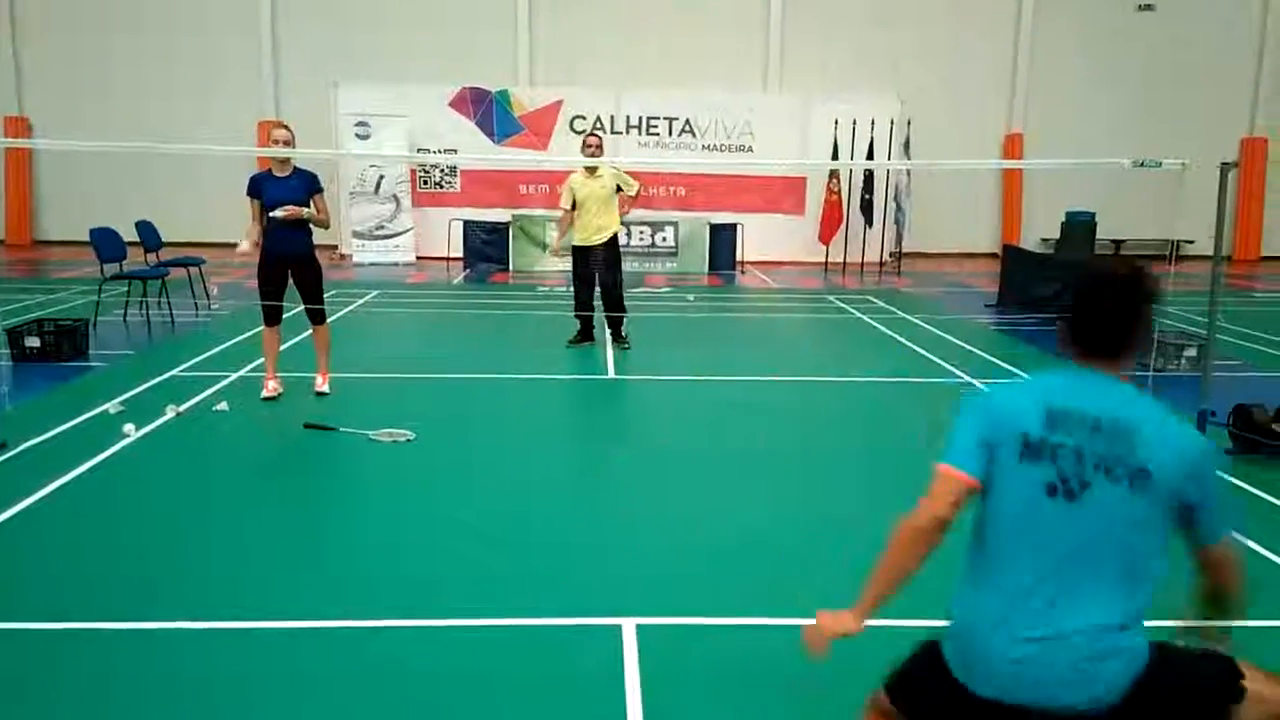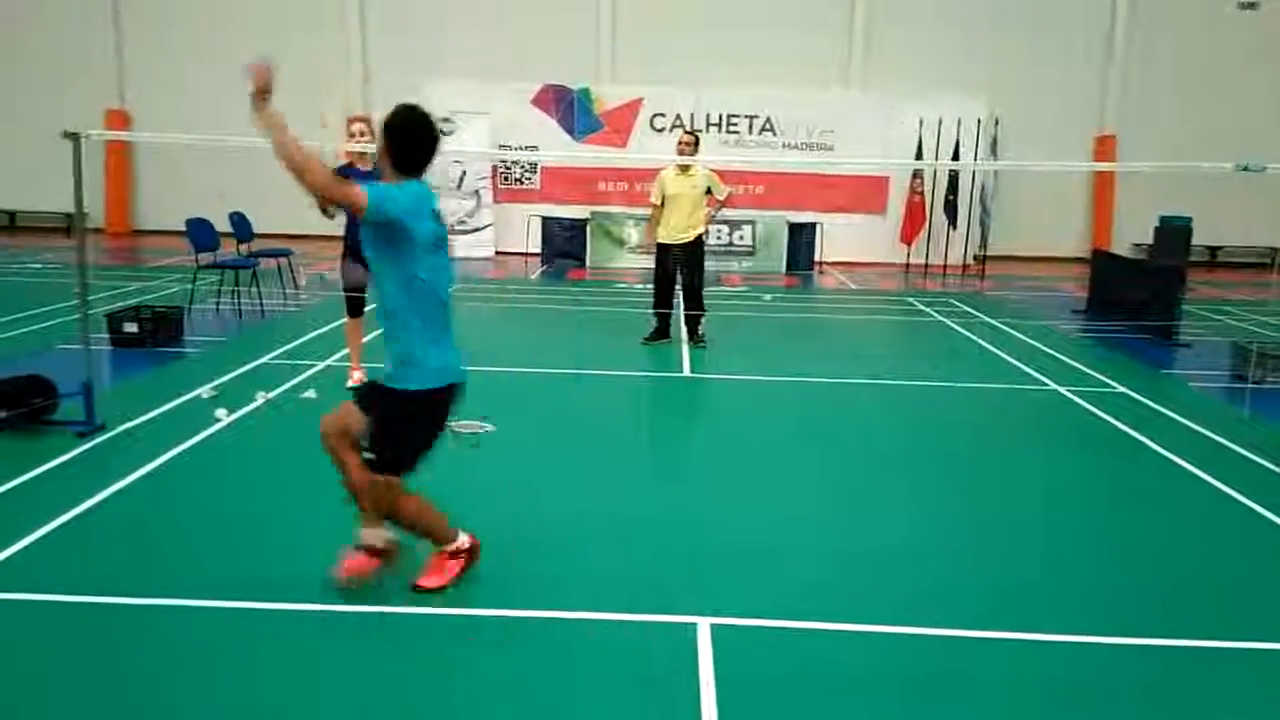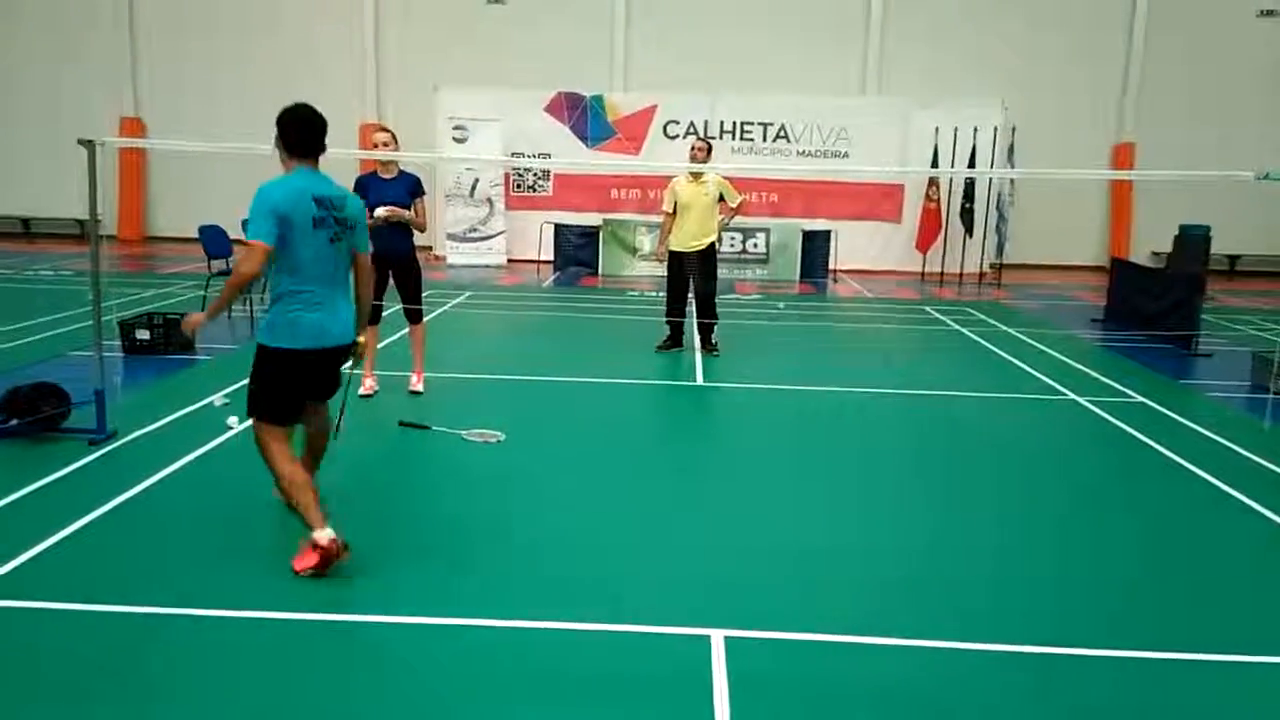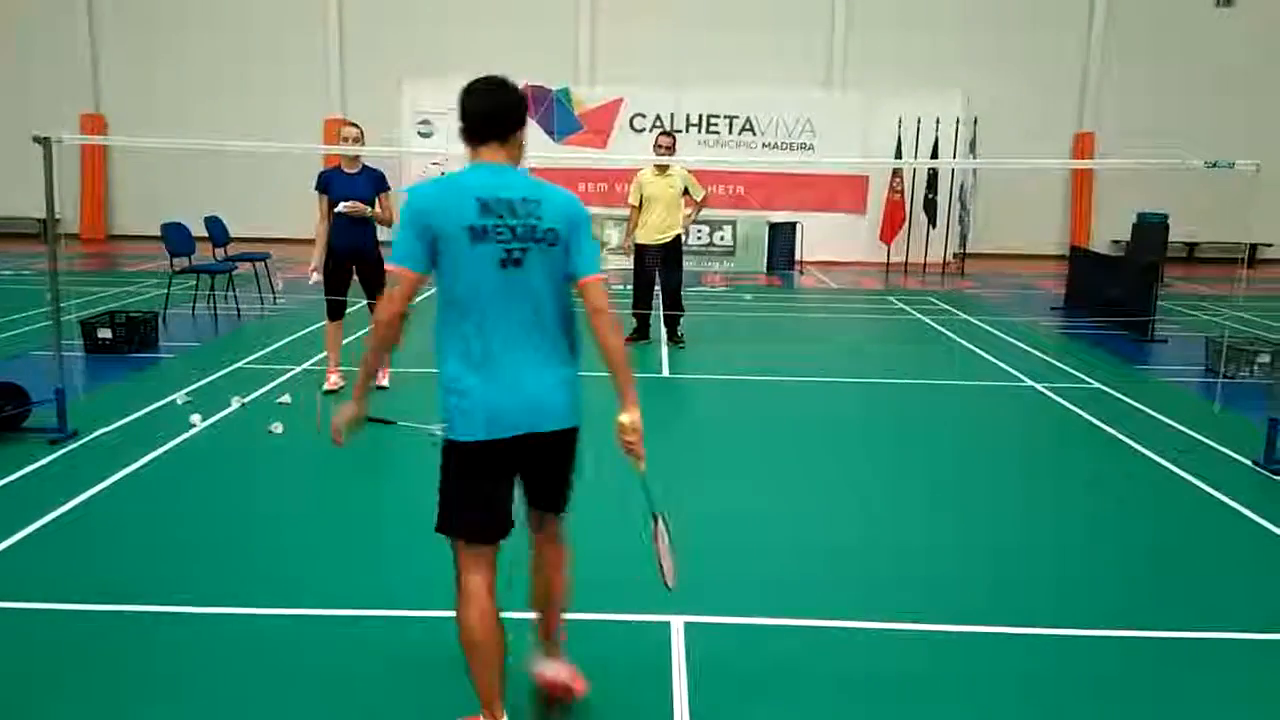
dt=1s
person 1, frame 1
left shoulder: (997, 405)
right shoulder: (1182, 446)
left elbow: (933, 516)
right elbow: (1221, 570)
left wrist: (857, 611)
right wrist: (1211, 618)
left hip: (985, 660)
right hip: (1103, 673)
person 1, frame 2
left shoulder: (397, 201)
right shoulder: (417, 199)
left elbow: (319, 181)
left wrist: (263, 108)
right wrist: (370, 273)
left hip: (423, 375)
right hip: (411, 370)
left knee: (380, 488)
right knee: (336, 428)
left ankle: (456, 545)
right ankle: (376, 541)
person 1, frame 3
left shoulder: (273, 194)
right shoulder: (349, 200)
left elbow: (250, 267)
right elbow: (365, 274)
left wrist: (208, 314)
right wrist: (360, 331)
left hip: (289, 334)
right hip: (338, 332)
left knee: (271, 436)
right knee: (314, 406)
left ankle: (323, 536)
right ankle: (304, 484)
person 1, frame 4
left shoulder: (429, 200)
right shoulder: (563, 206)
left elbow: (392, 312)
right elbow: (600, 310)
left wrist: (358, 396)
right wrist: (627, 405)
left hip: (476, 412)
right hip: (554, 408)
left knee: (475, 565)
right knee: (548, 528)
right ankle: (551, 661)
person 2, frame 1
left shoulder: (308, 178)
right shoulder: (258, 181)
left elbow: (325, 221)
right elbow: (257, 225)
left wrist: (303, 213)
right wrist: (250, 241)
left hip: (303, 256)
right hip: (271, 258)
left knee: (317, 316)
right knee: (271, 319)
left ankle: (322, 374)
right ankle: (271, 378)
person 2, frame 2
right shoulder: (340, 173)
right elbow: (330, 212)
right wrist: (322, 200)
right hip: (354, 248)
right knee: (354, 310)
right ankle: (356, 368)
person 2, frame 3
left shoulder: (411, 181)
right shoulder: (363, 182)
left elbow: (422, 225)
left wrist: (404, 215)
right wrist: (368, 222)
left hip: (404, 257)
right hip: (374, 257)
left knee: (414, 315)
right knee: (371, 316)
left ankle: (417, 373)
right ankle: (368, 376)
person 2, frame 4
left shoulder: (375, 177)
right shoulder: (327, 177)
left elbow: (389, 219)
right elbow: (323, 220)
left wrist: (367, 211)
right wrist: (317, 256)
left hip: (368, 252)
right hip: (337, 254)
right knee: (334, 313)
left ankle: (382, 369)
right ankle: (333, 372)
person 3, frame 1
left shoulder: (613, 175)
right shoulder: (573, 179)
left elbow: (635, 187)
right elbow: (567, 213)
left wrist: (626, 208)
right wrist: (558, 238)
left hip: (607, 241)
right hip: (581, 243)
left knee: (612, 289)
right knee: (582, 291)
left ankle: (618, 332)
right ankle: (585, 332)
person 3, frame 2
left shoulder: (706, 175)
right shoulder: (664, 175)
left elbow: (723, 194)
right elbow: (657, 208)
left wrist: (712, 212)
right wrist: (650, 235)
left hip: (692, 240)
right hip: (666, 240)
left knee: (693, 289)
right knee: (663, 288)
left ankle: (695, 331)
right ankle: (662, 330)
person 3, frame 3
left shoulder: (718, 182)
right shoulder: (676, 183)
left elbow: (737, 202)
right elbow: (669, 216)
left wrist: (725, 221)
right wrist: (661, 244)
left hip: (705, 248)
right hip: (678, 248)
left knee: (706, 297)
right knee: (675, 297)
left ankle: (707, 340)
right ankle: (674, 338)
person 3, frame 4
left shoulder: (682, 176)
right shoulder: (641, 176)
left elbow: (701, 196)
right elbow: (635, 209)
left wrist: (691, 216)
right wrist: (628, 237)
left hip: (671, 240)
right hip: (644, 241)
left knee: (672, 288)
right knee: (642, 288)
left ankle: (673, 331)
right ankle: (641, 330)
